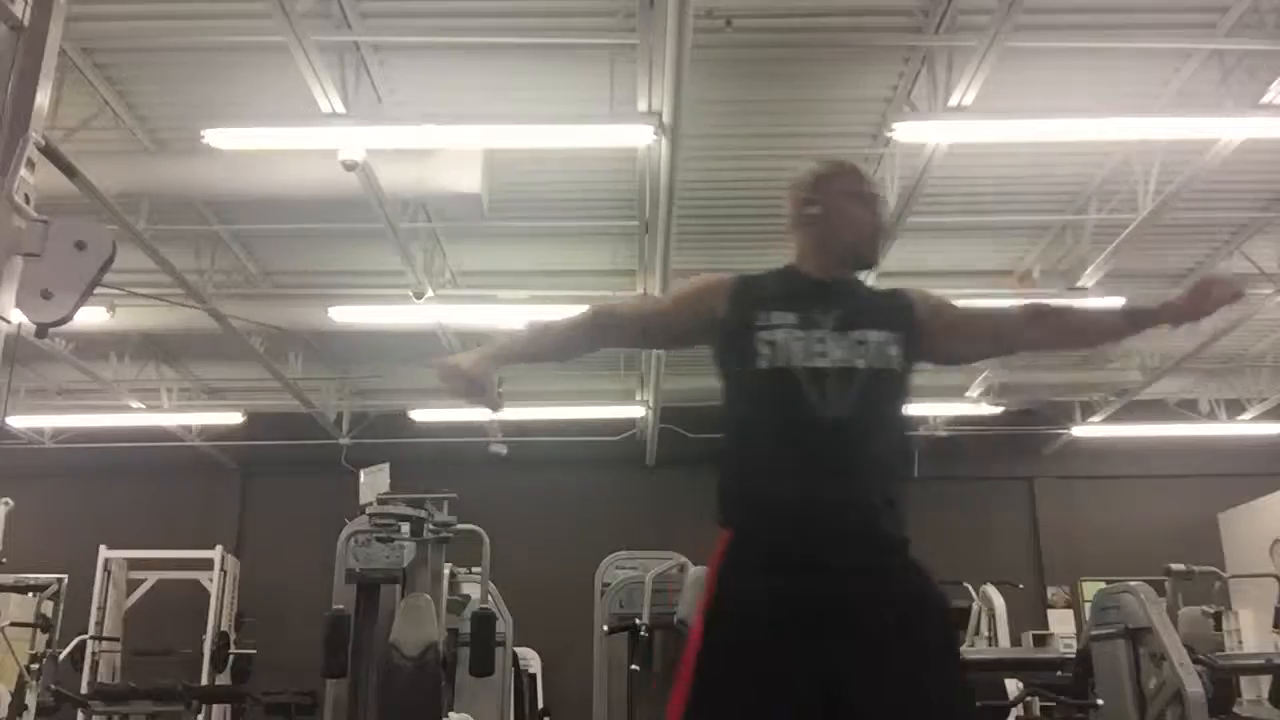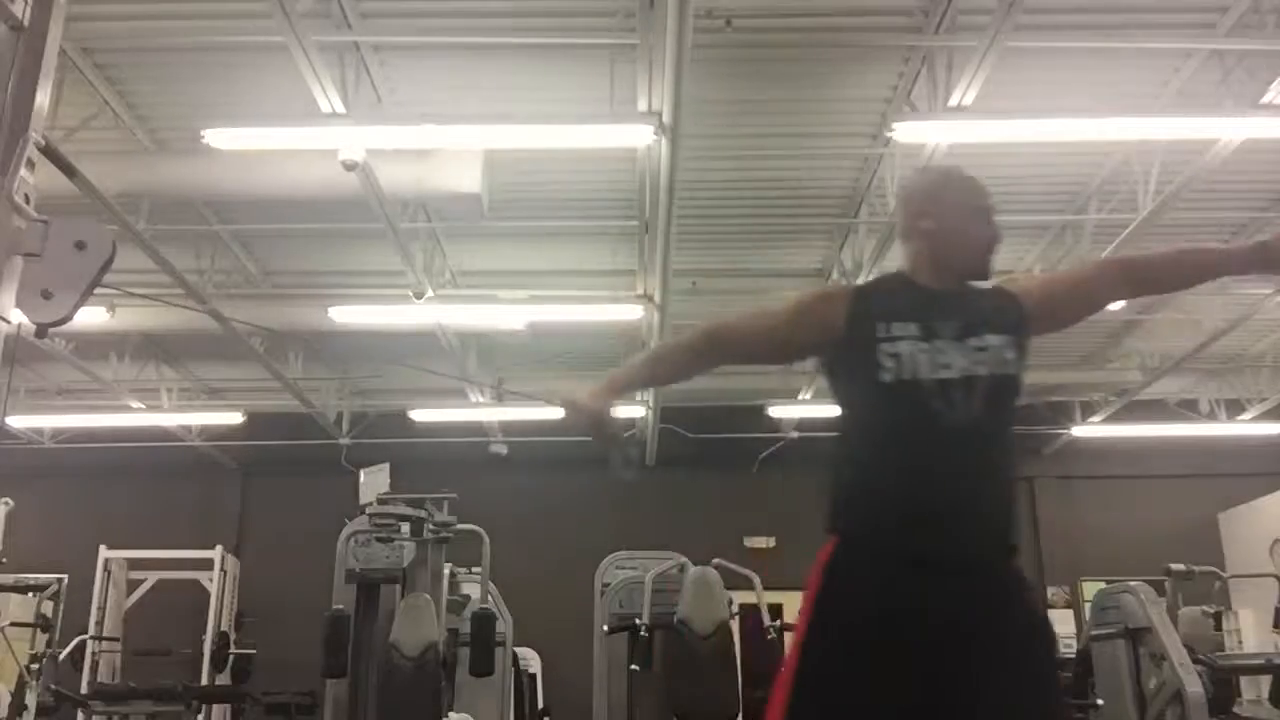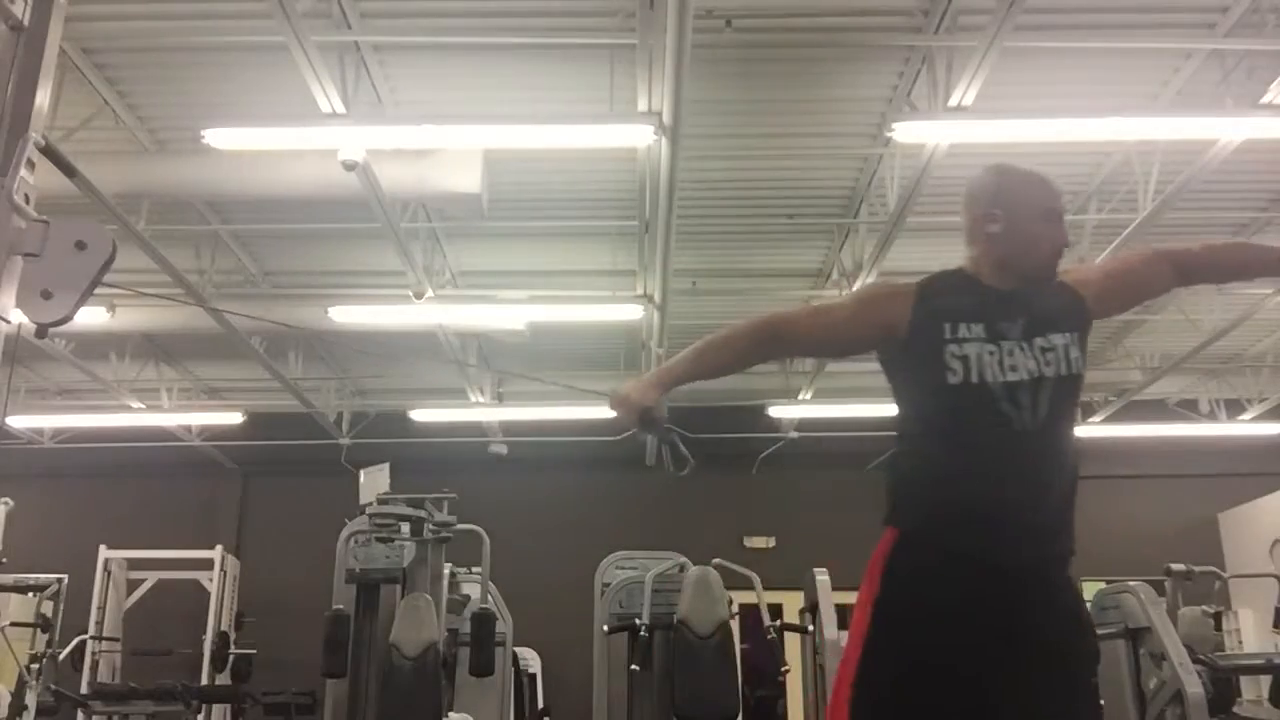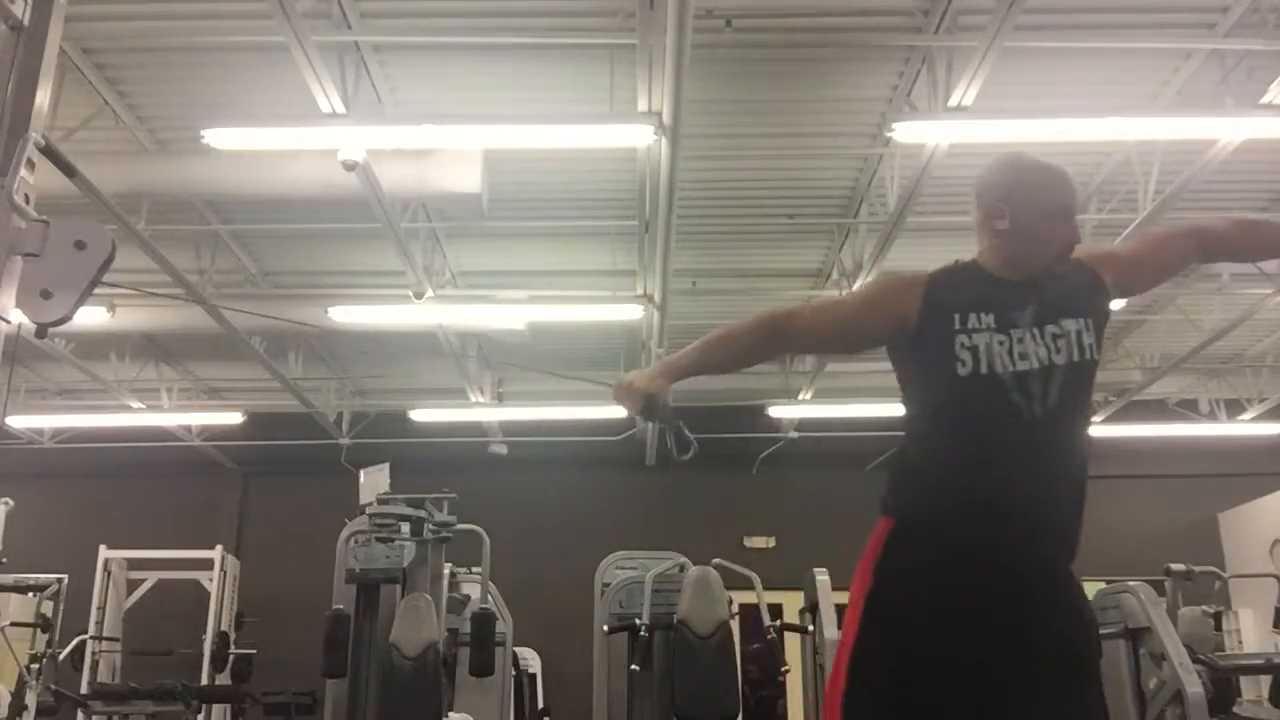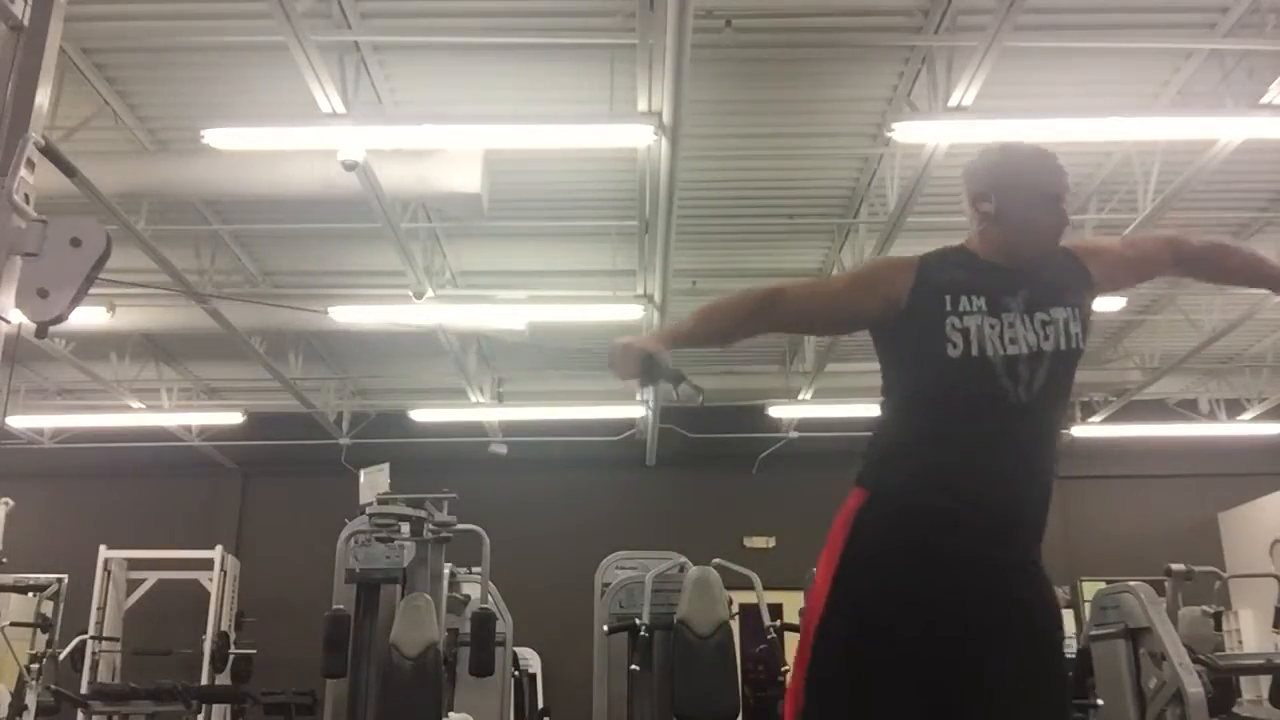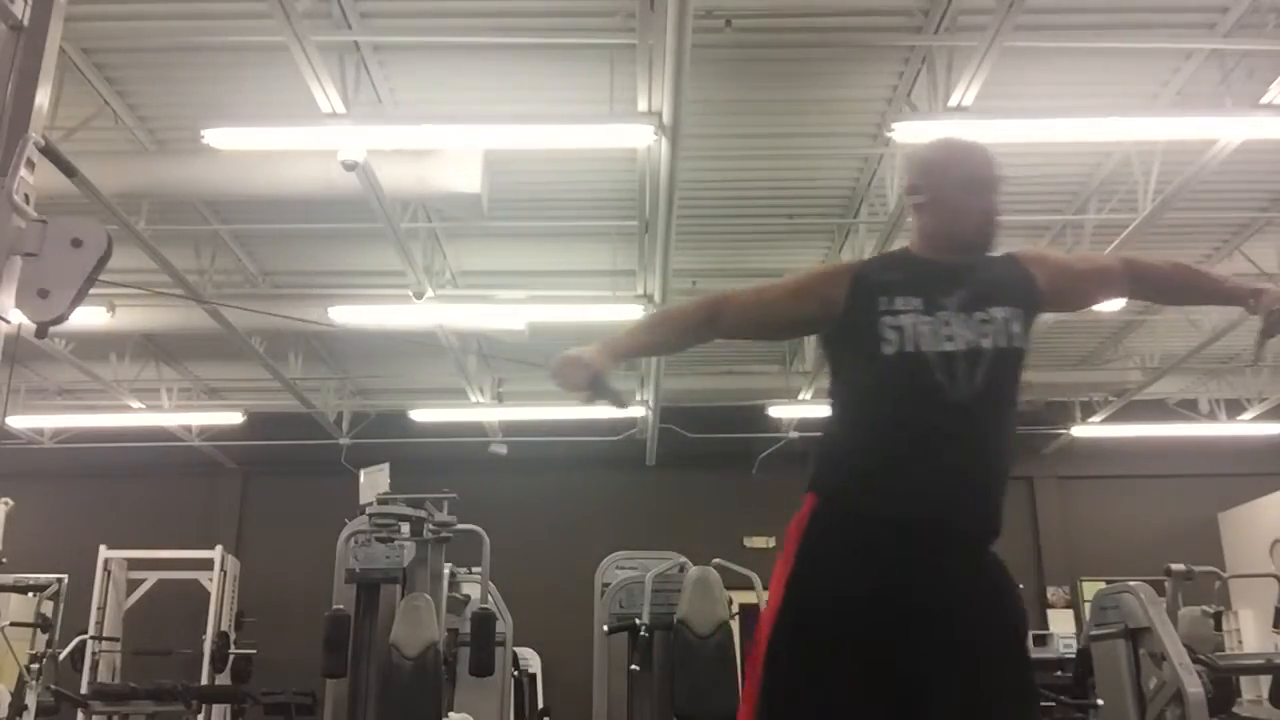
dt=0.3s
person 1, frame 1
left shoulder: (904, 314)
right shoulder: (733, 302)
left elbow: (1022, 327)
right elbow: (610, 322)
left wrist: (1168, 311)
right wrist: (491, 354)
left hip: (877, 566)
right hip: (765, 568)
person 1, frame 2
left shoulder: (1013, 309)
right shoulder: (849, 313)
left elbow: (1127, 275)
right elbow: (720, 340)
right wrist: (610, 389)
left hip: (984, 578)
right hip: (873, 574)
person 1, frame 3
left shoulder: (1073, 300)
right shoulder: (909, 308)
left elbow: (1180, 263)
right elbow: (776, 332)
right wrist: (659, 379)
left hip: (1037, 577)
right hip: (927, 570)
person 1, frame 4
left shoulder: (1090, 282)
right shoulder: (921, 300)
left elbow: (1202, 239)
right elbow: (787, 327)
right wrist: (666, 371)
left hip: (1039, 572)
right hip: (924, 564)
person 1, frame 5
left shoulder: (1074, 272)
right shoulder: (907, 283)
left elbow: (1178, 252)
right elbow: (777, 304)
right wrist: (661, 338)
left hip: (1005, 557)
right hip: (893, 543)
person 1, frame 6
left shoulder: (1021, 280)
right shoulder: (851, 289)
left elbow: (1131, 273)
right elbow: (720, 312)
right wrist: (607, 351)
left hip: (960, 555)
right hip: (845, 548)
